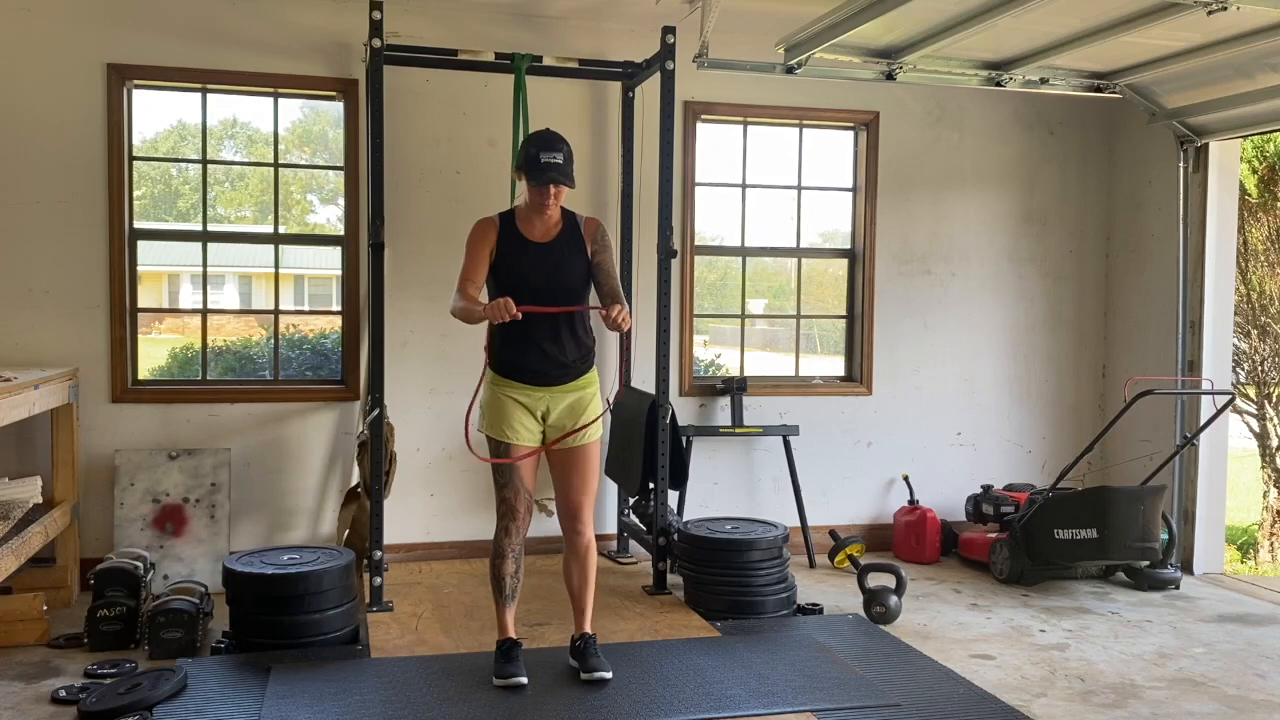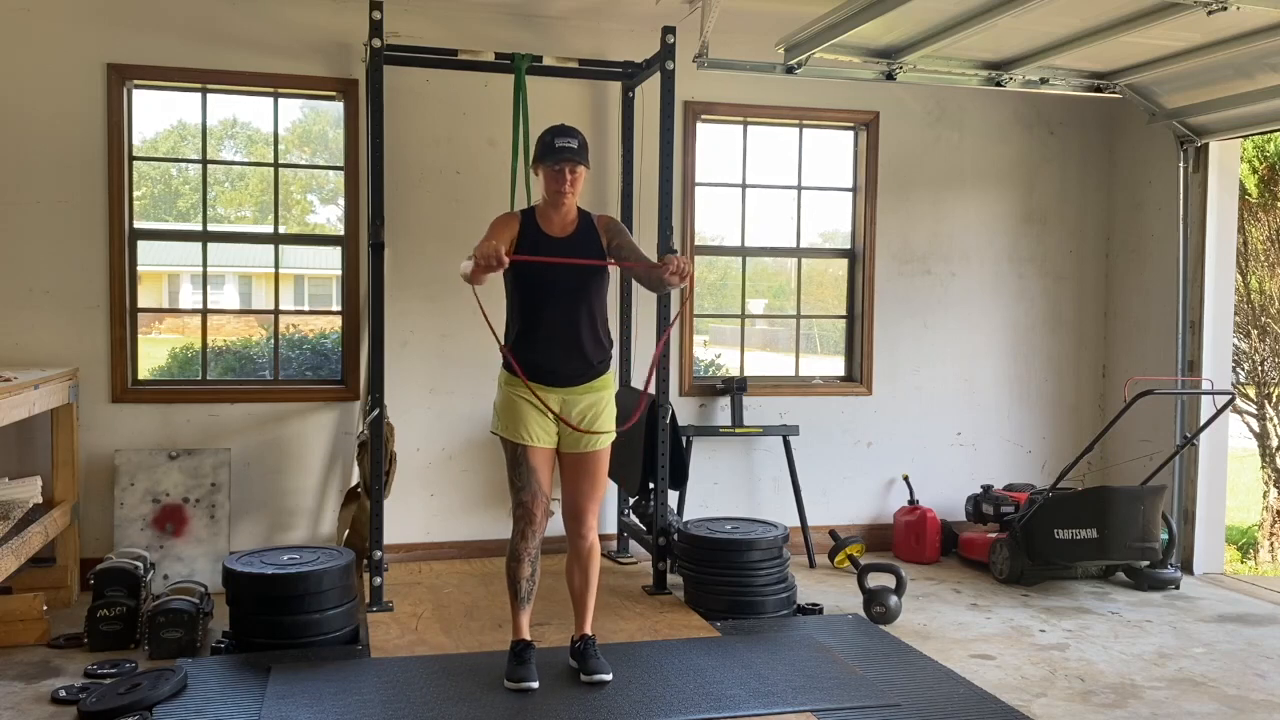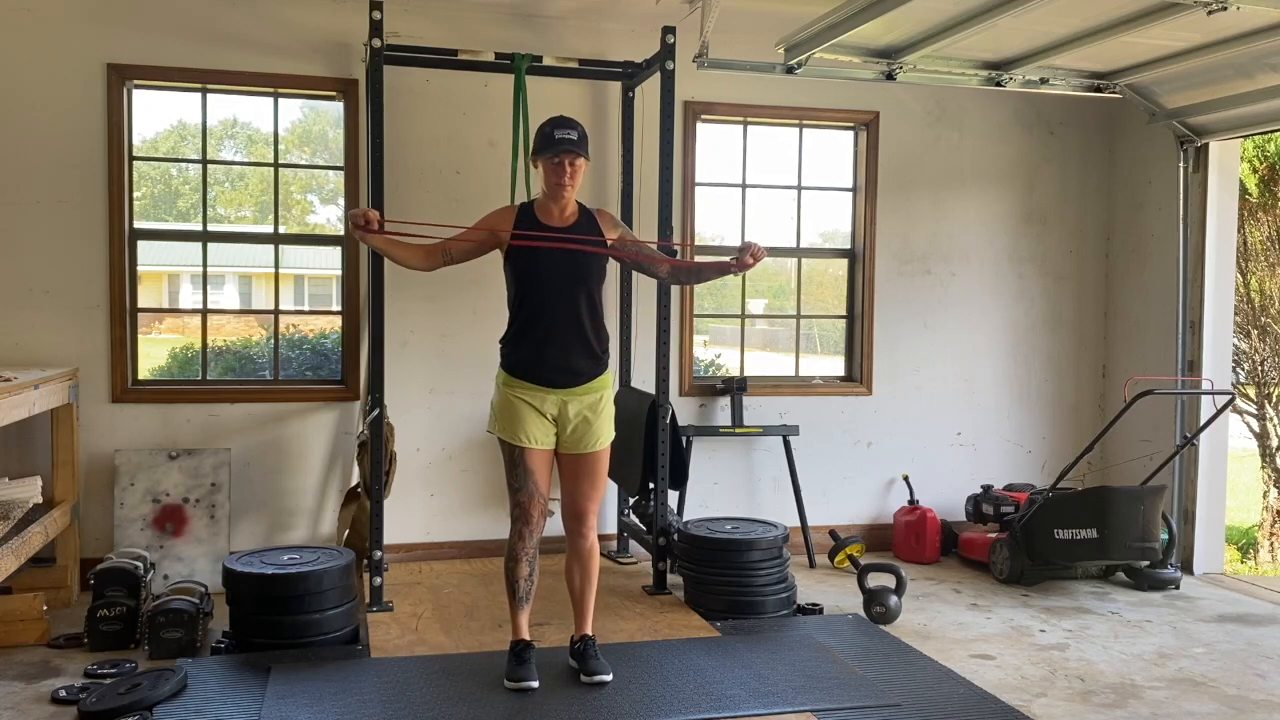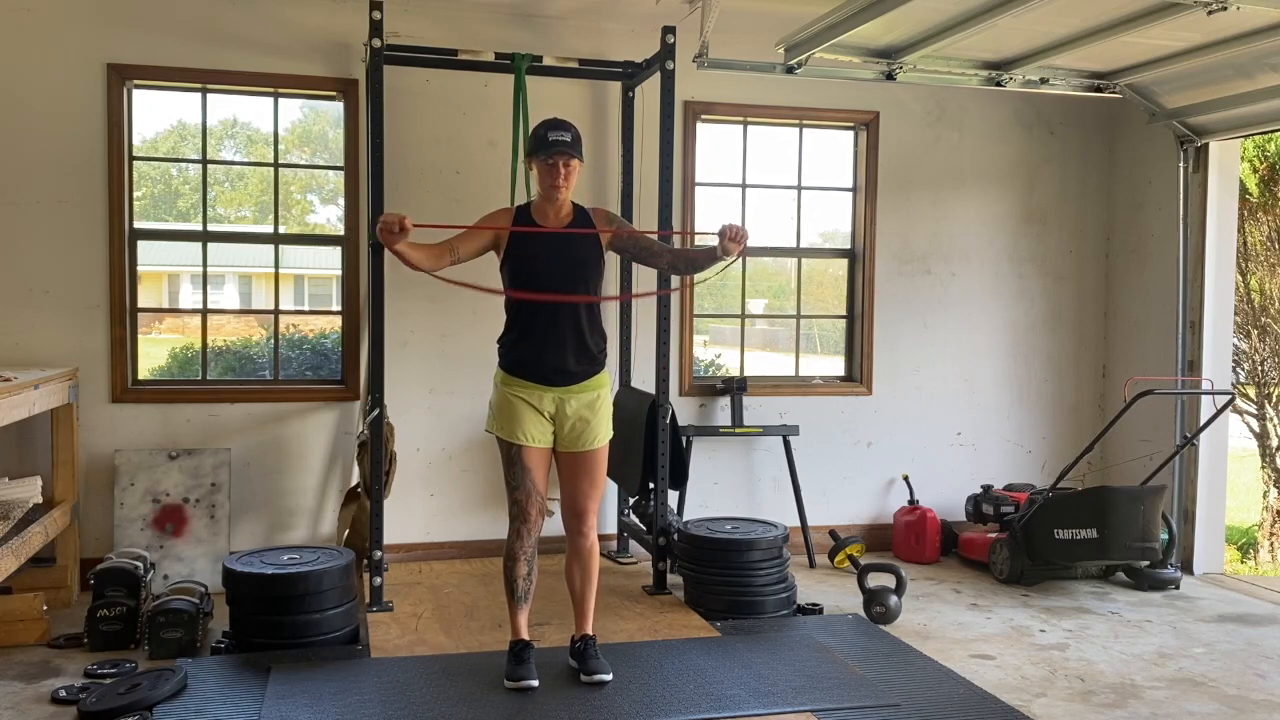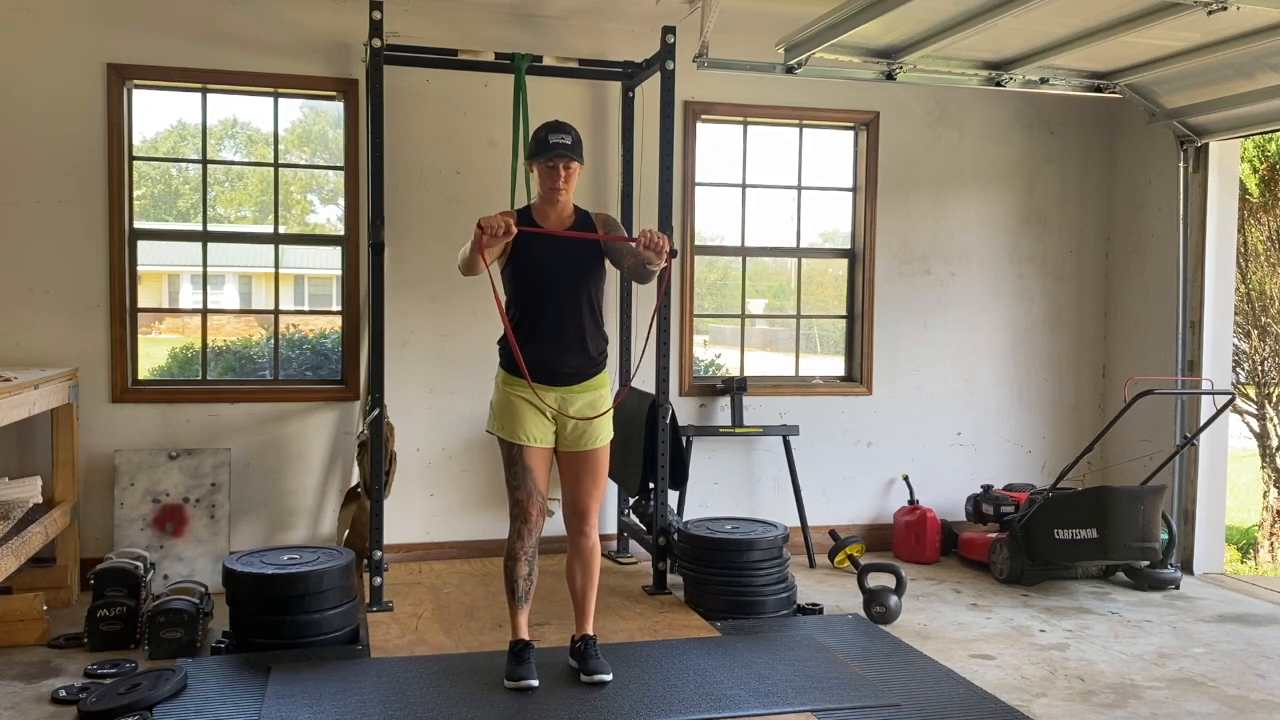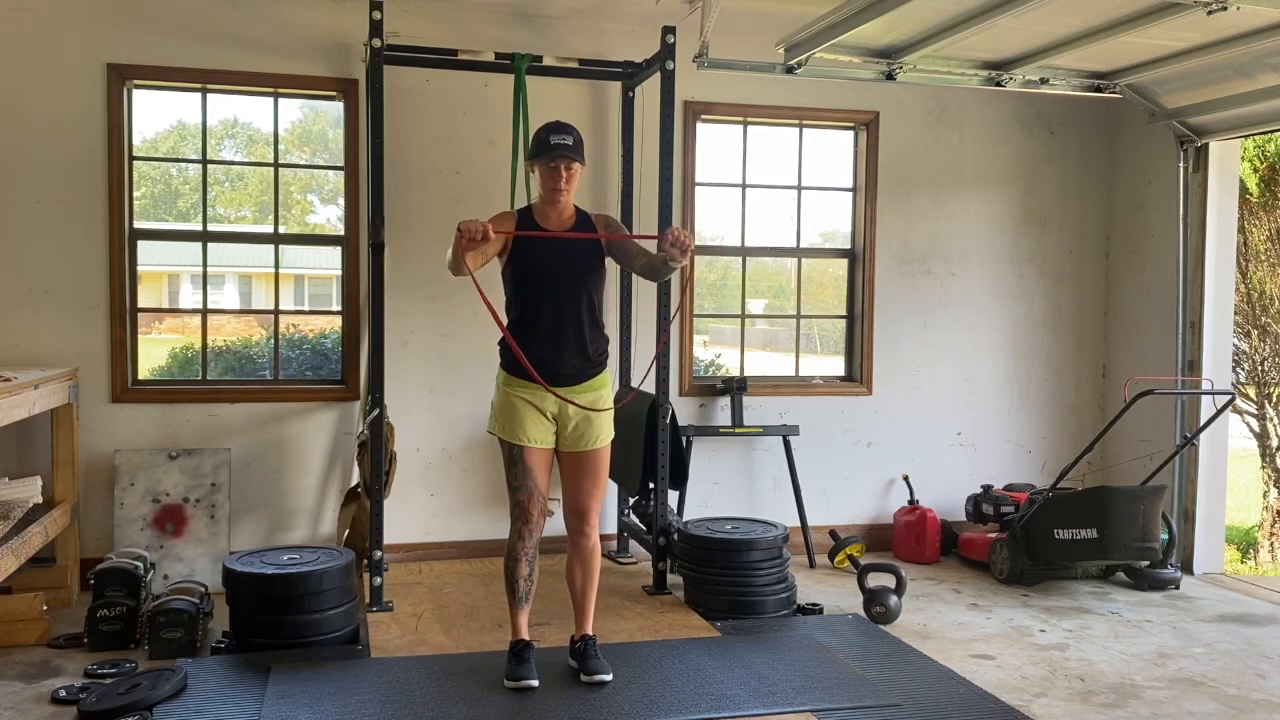
dt=0.7s
person 1, frame 1
left shoulder: (590, 231)
right shoulder: (490, 232)
left elbow: (612, 293)
right elbow: (459, 302)
left wrist: (619, 312)
right wrist: (486, 310)
left hip: (577, 391)
right hip: (511, 391)
left knee: (580, 522)
right knee: (513, 519)
left ankle: (584, 637)
right ankle: (507, 641)
person 1, frame 2
left shoulder: (605, 229)
right shoulder: (512, 226)
left elbow: (645, 271)
right elbow: (470, 270)
left wrist: (669, 272)
right wrist: (481, 262)
left hip: (591, 392)
right hip: (527, 392)
left knee: (584, 524)
right knee: (530, 521)
left ankle: (584, 638)
right ankle: (521, 642)
person 1, frame 3
left shoulder: (603, 226)
right shoulder: (508, 222)
left elbow: (667, 269)
right elbow: (433, 256)
left wrist: (730, 265)
right wrist: (371, 237)
left hip: (589, 392)
right hip: (524, 391)
left knee: (584, 524)
right knee: (526, 522)
left ankle: (584, 639)
right ankle: (520, 643)
person 1, frame 4
left shoulder: (601, 224)
right shoulder: (505, 224)
left elbow: (671, 259)
right elbow: (438, 258)
left wrist: (721, 250)
right wrist: (395, 242)
left hip: (587, 390)
right hip: (521, 390)
left knee: (584, 522)
right knee: (525, 521)
left ankle: (584, 638)
right ankle: (520, 642)
person 1, frame 5
left shoulder: (601, 226)
right shoulder: (509, 225)
left elbow: (640, 270)
right elbow: (468, 266)
left wrist: (654, 257)
right wrist: (480, 244)
left hip: (588, 390)
right hip: (523, 390)
left knee: (585, 522)
right knee: (526, 520)
left ankle: (584, 638)
right ankle: (520, 642)
person 1, frame 6
left shoulder: (601, 228)
right shoulder: (508, 226)
left elbow: (648, 267)
right elbow: (460, 266)
left wrist: (672, 254)
right wrist: (463, 244)
left hip: (589, 391)
right hip: (524, 391)
left knee: (585, 523)
right knee: (526, 520)
left ankle: (584, 638)
right ankle: (520, 642)
